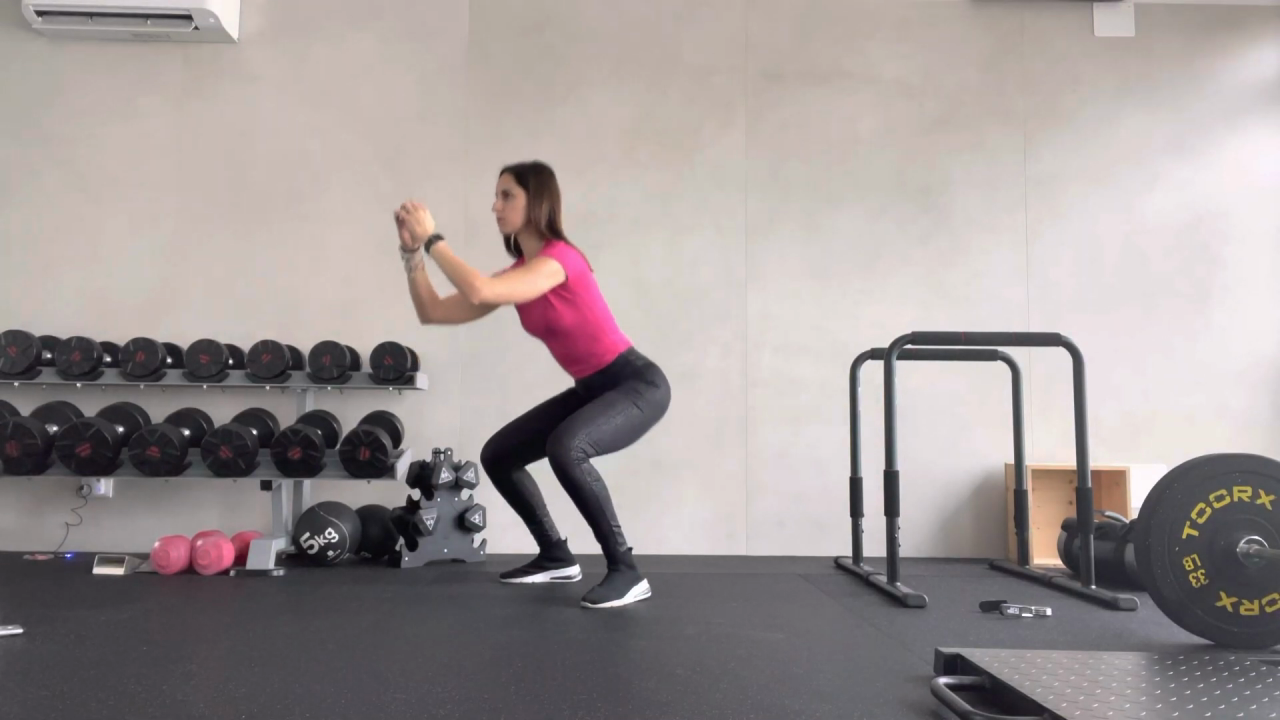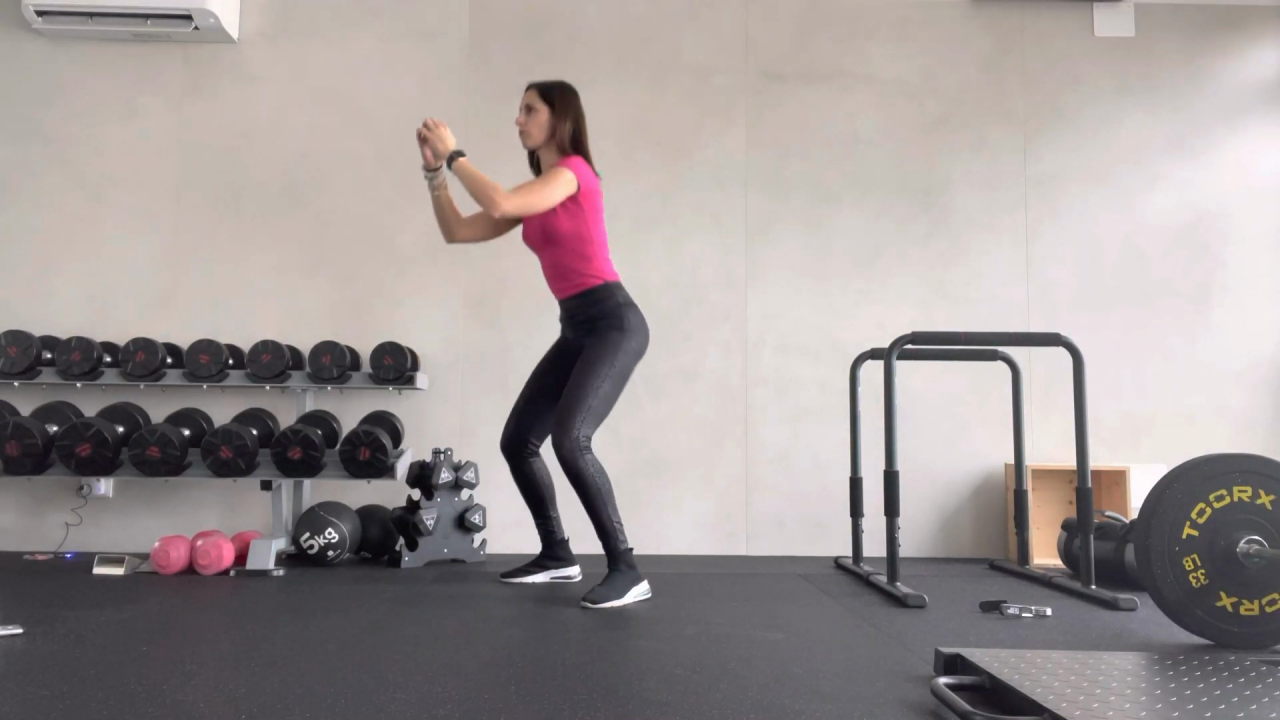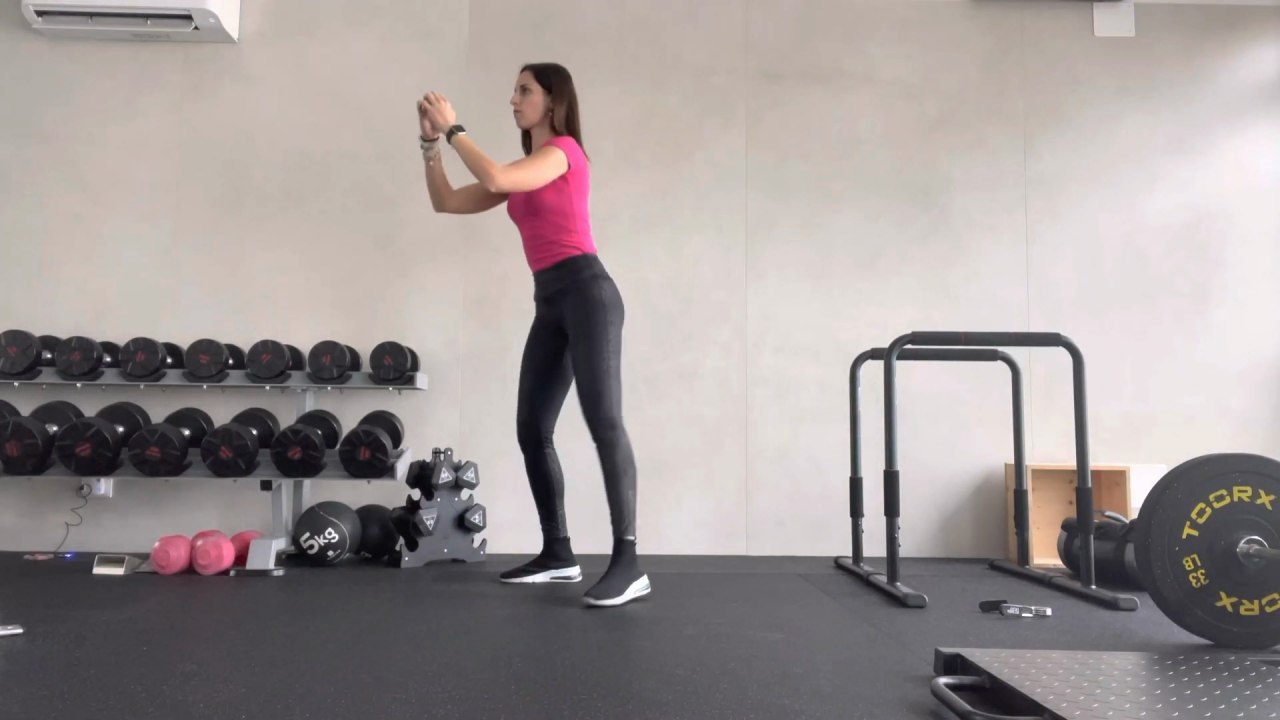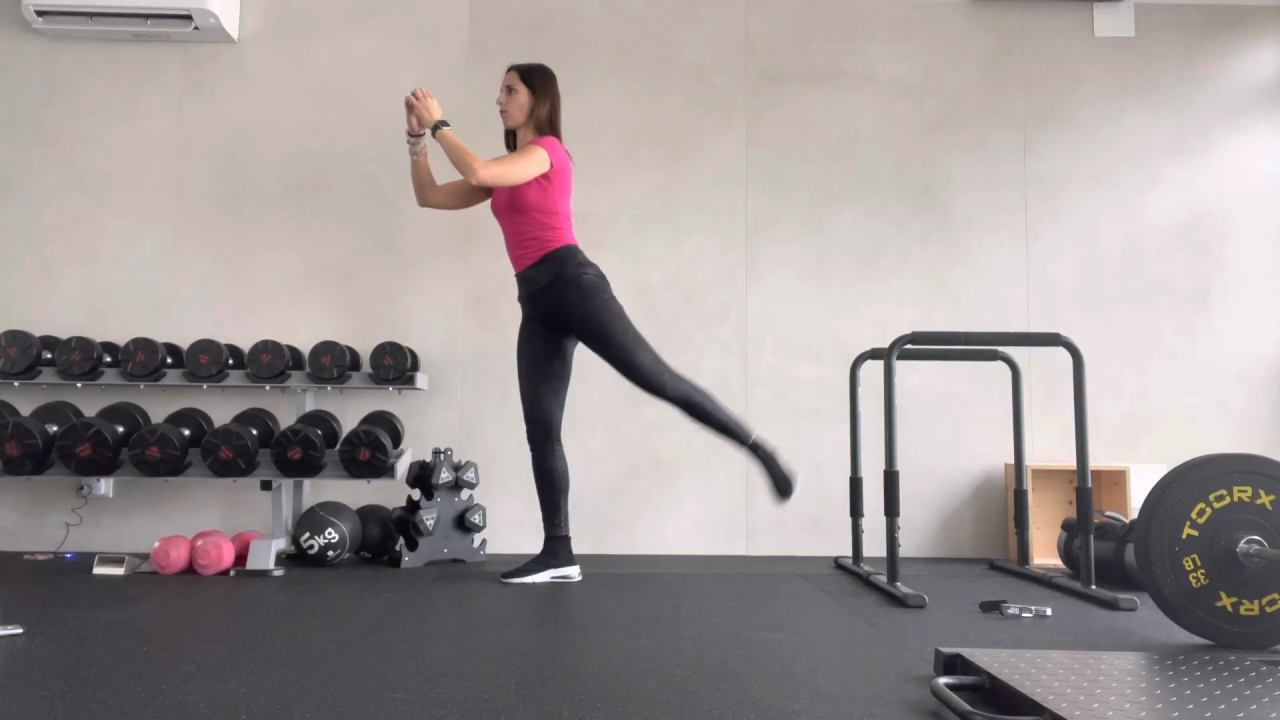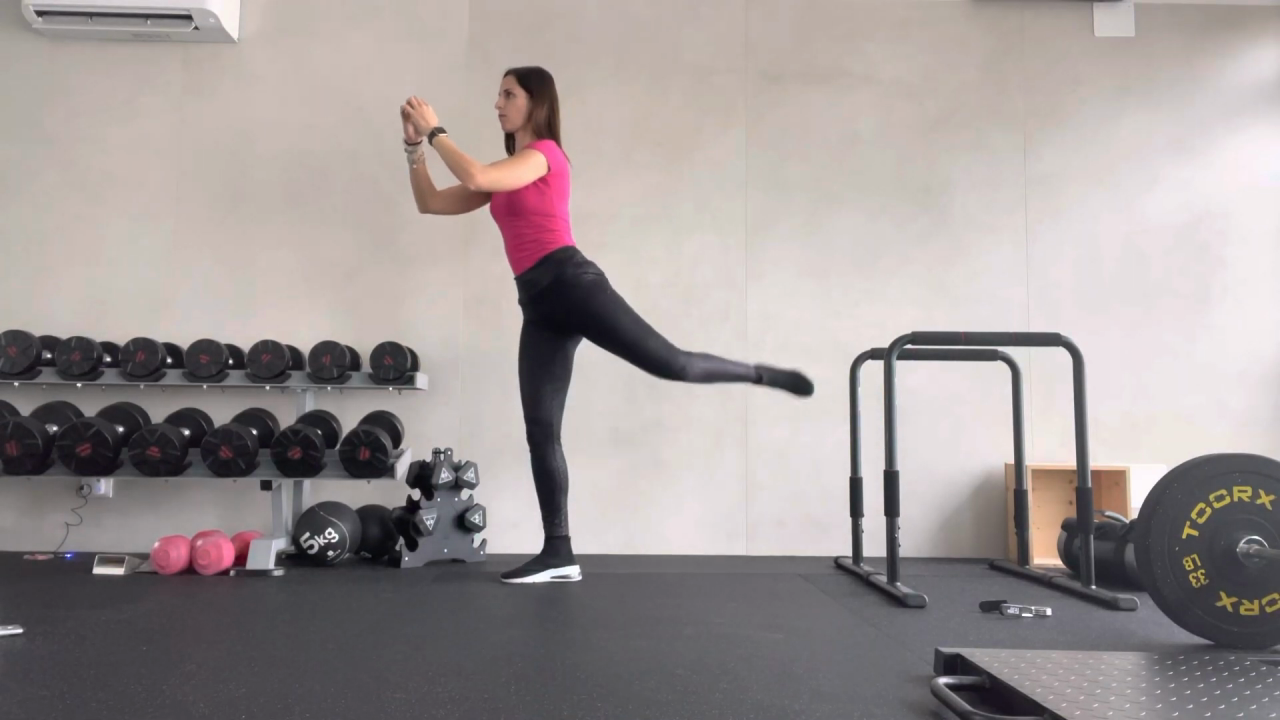
dt=0.3s
person 1, frame 1
left shoulder: (560, 257)
right shoulder: (520, 273)
left elbow: (480, 293)
right elbow: (432, 312)
left wrist: (434, 236)
right wrist: (413, 252)
left hip: (637, 384)
right hip: (593, 388)
left knee: (565, 448)
right knee: (498, 455)
left ankle: (626, 570)
right ankle: (556, 554)
person 1, frame 2
left shoulder: (573, 170)
right shoulder: (536, 196)
left elbow: (499, 204)
right elbow: (456, 231)
left wrist: (454, 154)
right wrist: (434, 170)
left hip: (614, 322)
right hip: (577, 330)
left knee: (569, 438)
right knee: (516, 441)
left ankle: (626, 570)
right ankle: (557, 554)
person 1, frame 3
left shoulder: (563, 150)
right shoulder: (524, 168)
left elbow: (493, 178)
right elbow: (445, 201)
left wrist: (453, 130)
right wrist: (429, 142)
left hip: (585, 291)
right hip: (551, 300)
left knee: (601, 418)
right knee: (532, 431)
left ankle: (628, 562)
right ankle: (558, 554)
person 1, frame 4
left shoulder: (546, 149)
right shoulder: (508, 168)
left elbow: (478, 172)
right elbow: (430, 196)
left wrist: (438, 123)
right wrist: (417, 136)
left hip: (575, 285)
right hip: (539, 302)
left knee: (655, 376)
right knee: (540, 429)
left ankle: (756, 447)
right ankle: (558, 553)
person 1, frame 5
left shoulder: (544, 154)
right shoulder: (506, 170)
left elbow: (475, 178)
right elbow: (431, 202)
left wrist: (435, 131)
right wrist: (414, 143)
left hip: (572, 282)
right hip: (539, 304)
left knee: (666, 360)
right knee: (540, 429)
left ankle: (767, 375)
right ankle: (558, 553)
